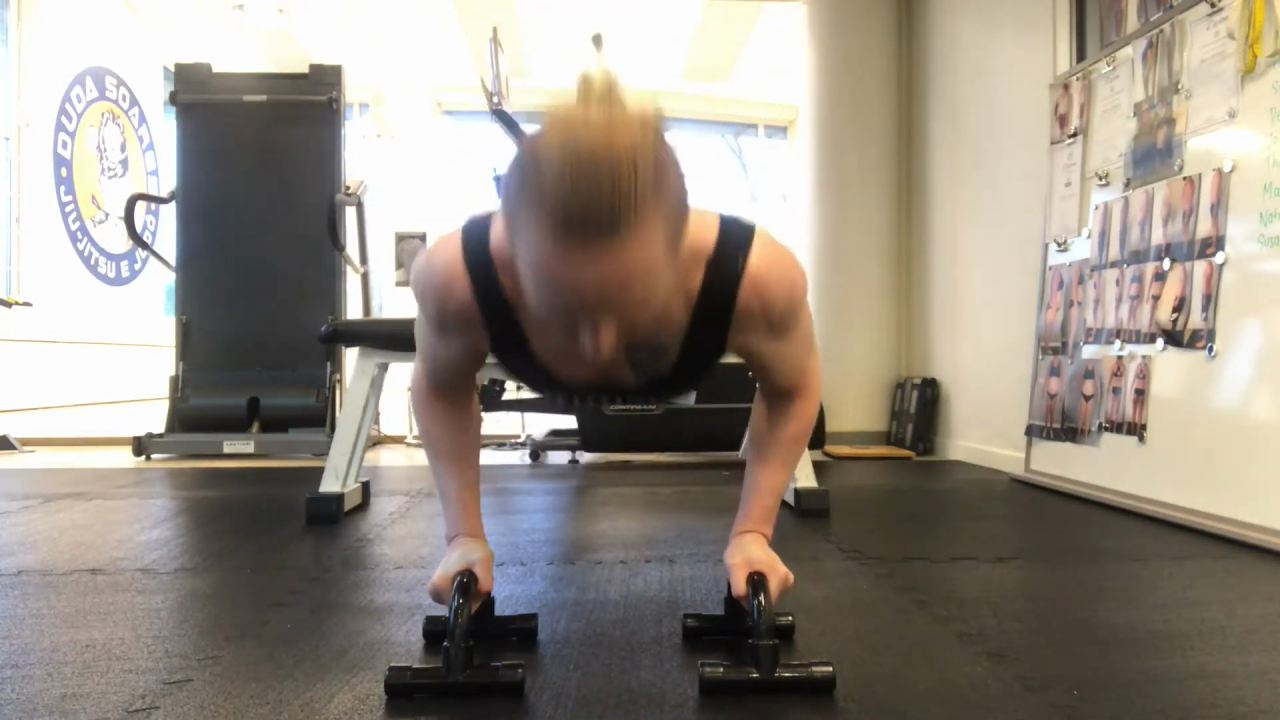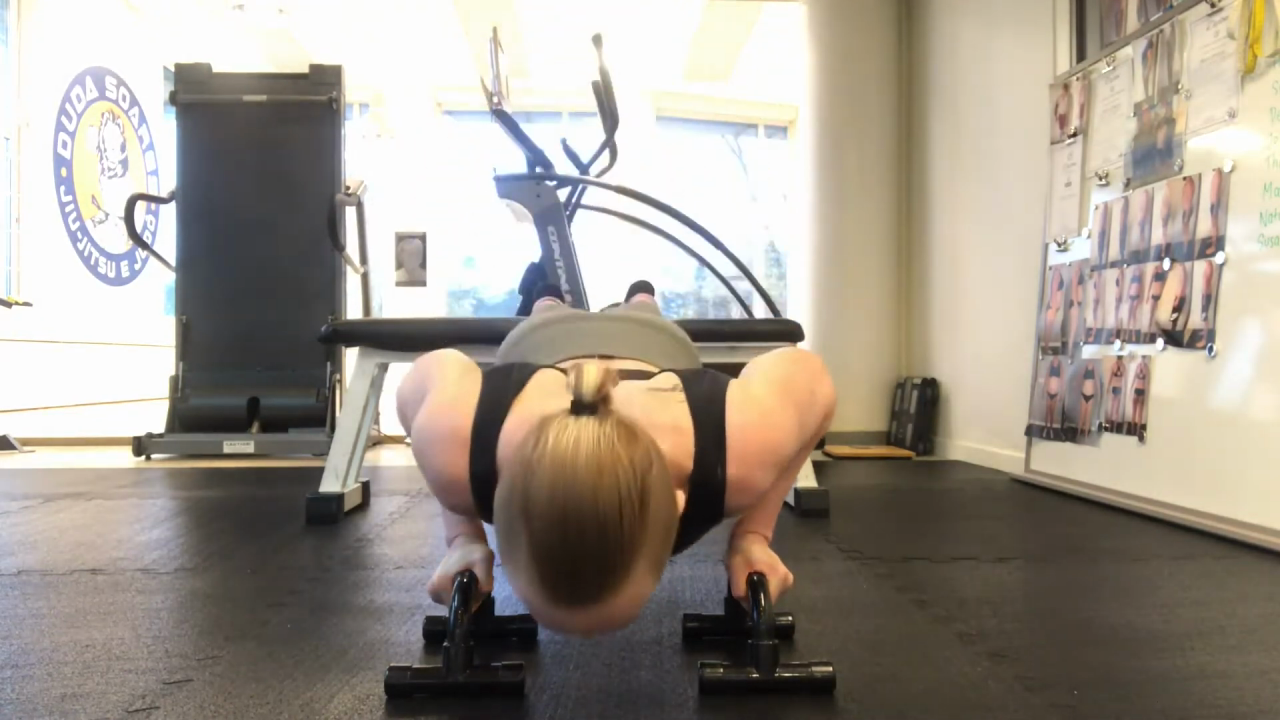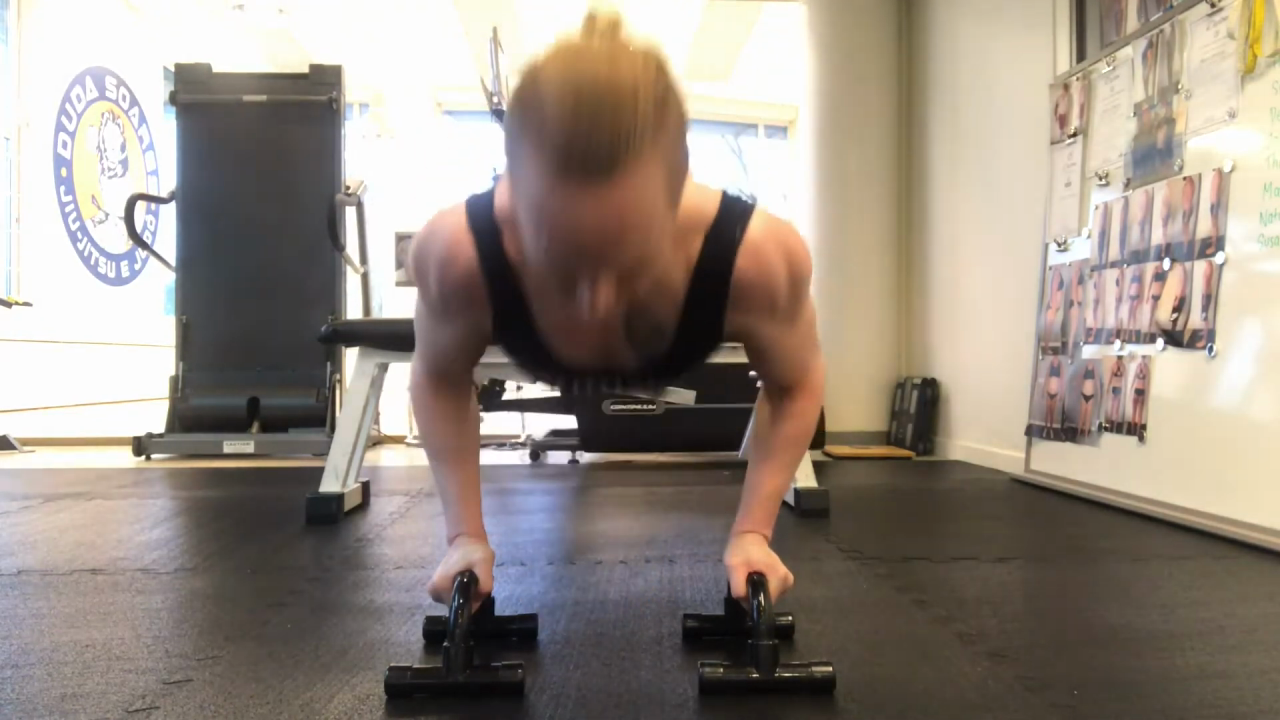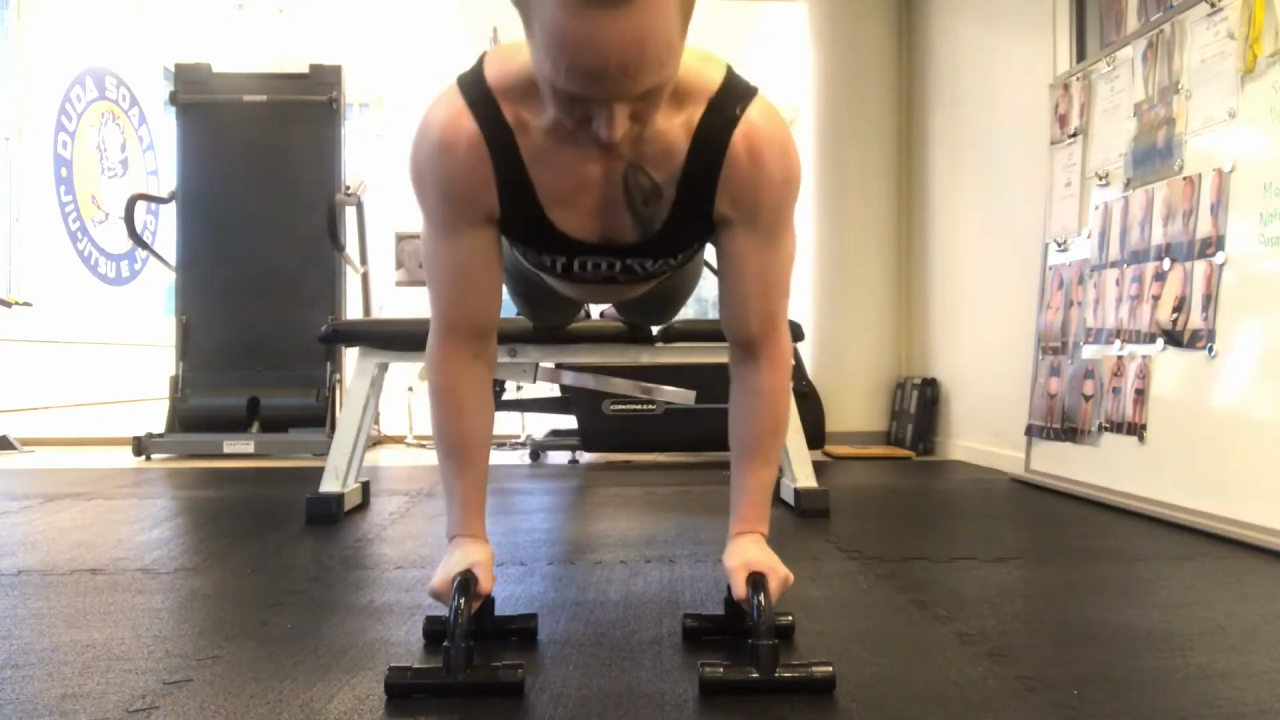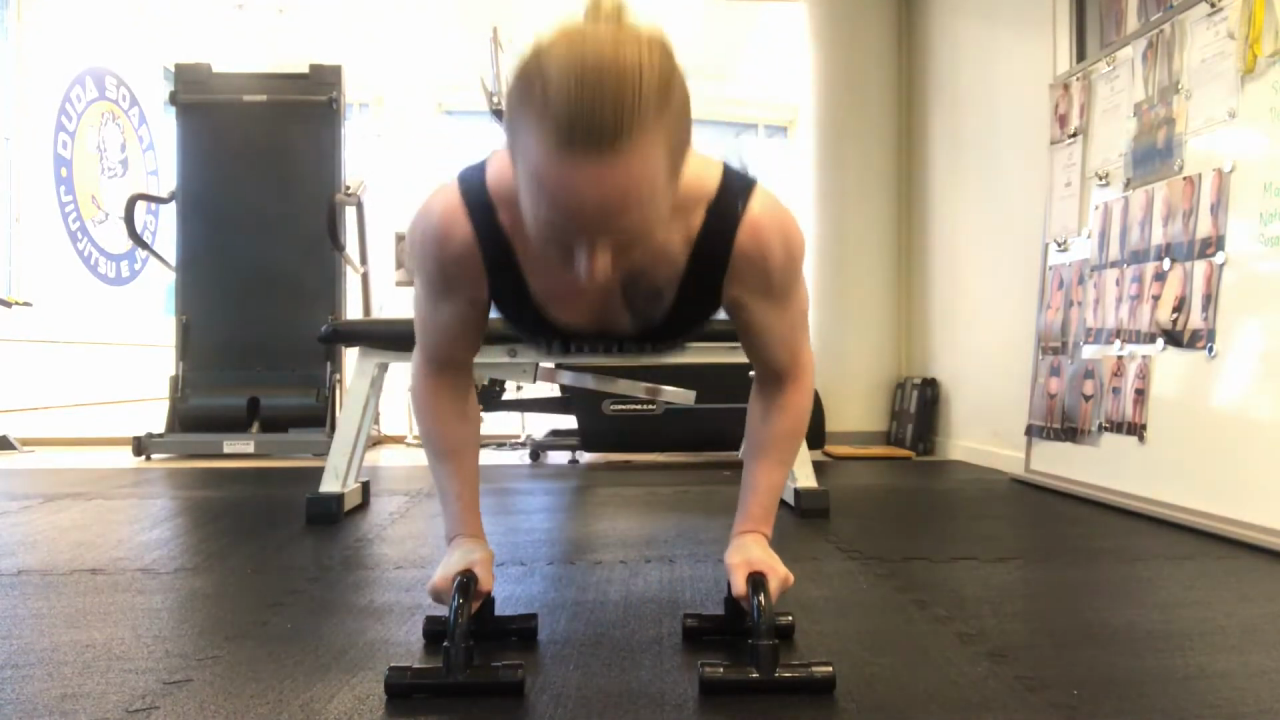
dt=0.4s
person 1, frame 1
left shoulder: (753, 276)
right shoulder: (459, 274)
left elbow: (793, 387)
right elbow: (441, 387)
left wrist: (752, 531)
right wrist: (464, 536)
person 1, frame 2
left shoulder: (737, 454)
right shoulder: (457, 445)
left elbow: (816, 383)
right elbow: (412, 389)
left wrist: (754, 536)
right wrist: (463, 539)
left ankle: (642, 307)
right ankle: (546, 307)
person 1, frame 3
left shoulder: (755, 251)
right shoulder: (459, 247)
left elbow: (796, 384)
right elbow: (438, 377)
left wrist: (752, 532)
right wrist: (465, 535)
person 1, frame 4
left shoulder: (748, 140)
right shoulder: (458, 134)
left elbow: (759, 349)
right elbow: (462, 344)
left wrist: (748, 530)
right wrist: (467, 534)
left hip: (661, 270)
right hip: (541, 268)
left knee: (653, 316)
right knee: (542, 317)
person 1, frame 5
left shoulder: (753, 232)
right shoulder: (455, 225)
left elbow: (786, 377)
right elbow: (442, 369)
left wrist: (755, 529)
right wrist: (465, 532)
right hip: (541, 313)
